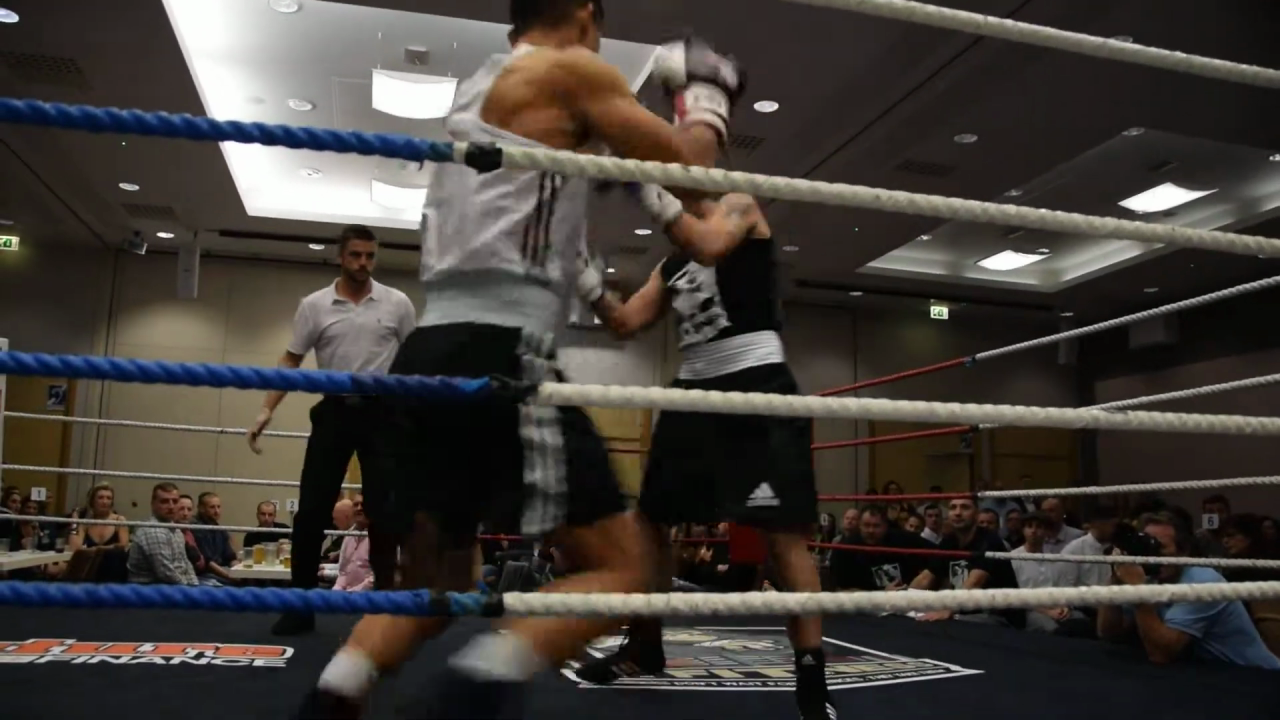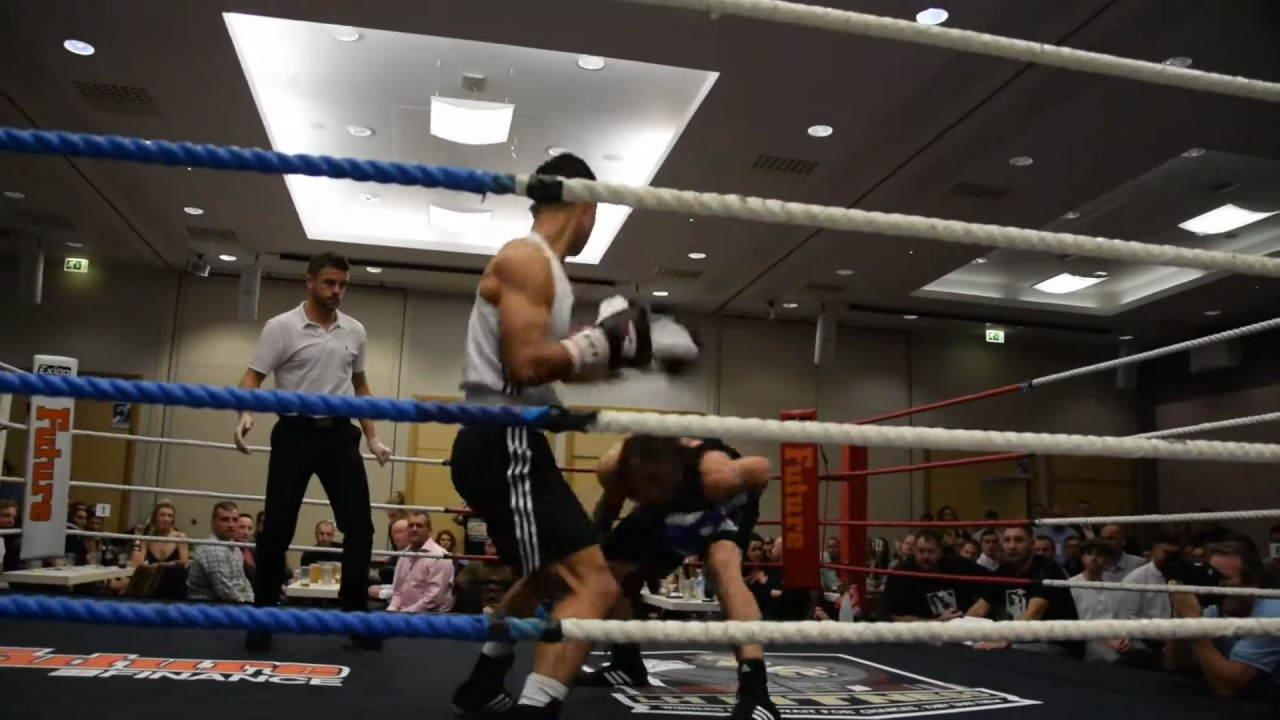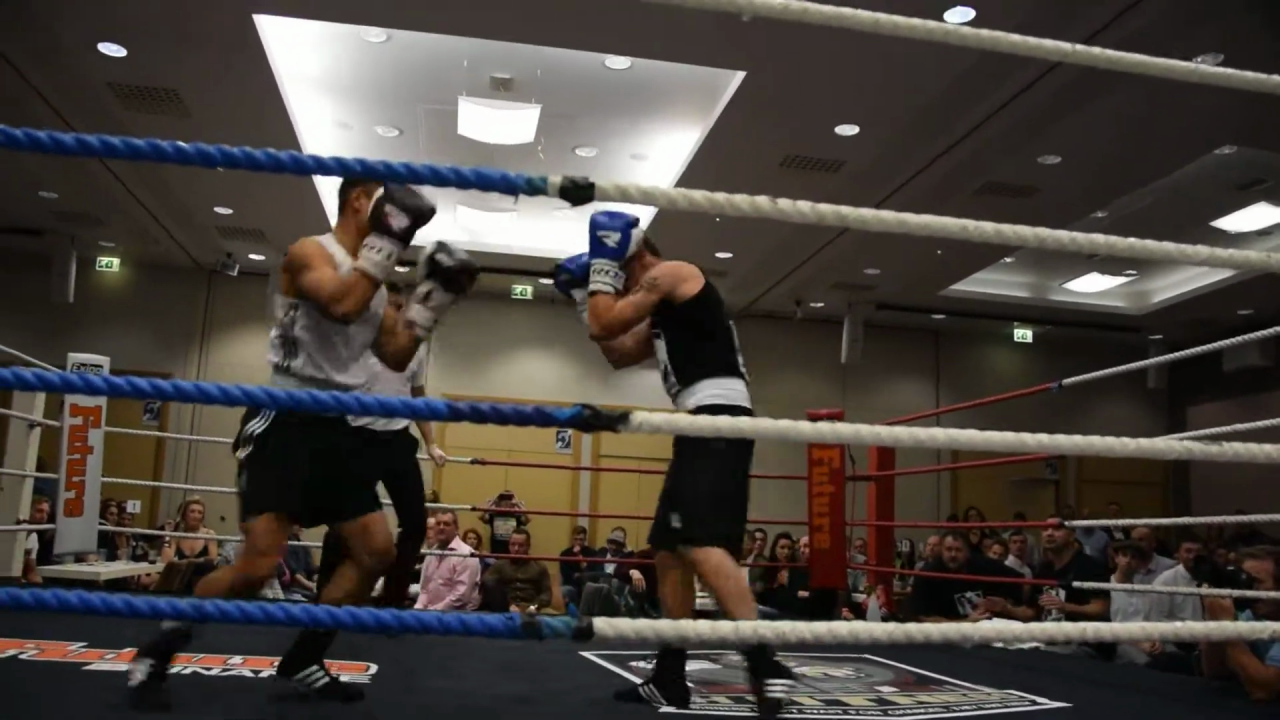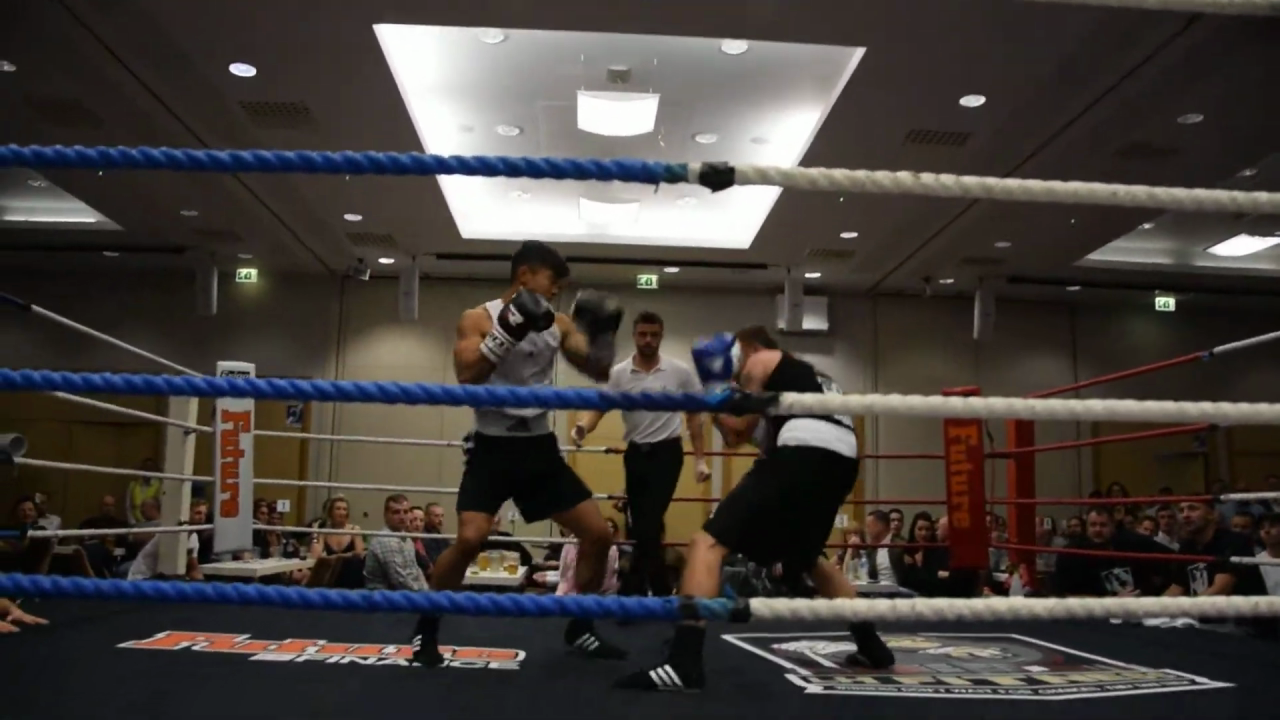
dt=1s
person 1, frame 1
left shoulder: (479, 94)
right shoulder: (569, 71)
right elbow: (690, 161)
right wrist: (706, 90)
left hip: (433, 362)
right hip: (504, 358)
left knee: (433, 581)
right knee: (619, 566)
person 1, frame 2
left shoulder: (542, 269)
right shoulder: (525, 258)
left elbow: (575, 363)
right elbow: (527, 367)
left wrist: (647, 343)
right wrist: (605, 337)
left hip: (500, 447)
right hip: (505, 445)
left knee: (546, 574)
right knee: (594, 587)
person 1, frame 3
left shoulder: (372, 278)
right shoulder: (310, 255)
left elbow: (397, 356)
right elbow: (343, 306)
left wrist: (436, 293)
right wrist: (388, 238)
left hip: (336, 427)
right hip: (288, 422)
left knee: (378, 548)
right knee: (259, 564)
left ankle: (304, 660)
right ankle: (157, 654)
person 1, frame 4
left shoulder: (558, 323)
right shoulder: (478, 318)
left elbow: (600, 373)
right elbow: (467, 377)
left wrist: (603, 334)
right wrist: (508, 331)
left hip: (539, 446)
right hip: (493, 446)
left knee: (598, 533)
right knee: (470, 538)
left ankle: (580, 629)
right ankle: (427, 632)
person 2, frame 1
left shoulder: (738, 208)
right shoulder: (668, 263)
left elbow: (707, 243)
right elbow: (627, 323)
left wrist: (652, 193)
right wrist: (584, 283)
left hip: (753, 380)
right hip: (692, 390)
left knee: (781, 530)
right knee: (651, 519)
right ankle: (643, 649)
person 2, frame 2
left shoulder: (716, 473)
right shoulder: (613, 467)
left elbow: (761, 467)
right elbow: (609, 507)
left wrist: (708, 516)
left hip: (723, 504)
left knee: (723, 562)
right knee: (609, 569)
right ankle: (628, 665)
person 2, frame 3
left shoulder: (669, 274)
right shoulder: (666, 312)
left elbow: (601, 324)
right elbow: (618, 354)
left wrist: (604, 262)
right wrist: (579, 289)
left hip: (716, 415)
right hip: (712, 422)
left knee: (702, 547)
right knee: (670, 551)
left ankle: (767, 668)
right ankle: (668, 677)
person 2, frame 4
left shoulder: (762, 360)
right shoulder: (808, 374)
left elbow: (735, 433)
left wrist: (715, 382)
left hip: (805, 455)
right hip: (842, 460)
left knee: (708, 544)
right knee: (806, 557)
left ankle: (685, 662)
right ankle: (870, 645)
person 3, frame 1
left shoulder: (397, 303)
right shoulder: (314, 305)
right elbow: (291, 360)
right wrist: (268, 409)
left hip: (379, 411)
right hip: (333, 411)
left knee: (380, 507)
right knee: (311, 511)
right ankle: (301, 605)
person 3, frame 2
left shoulder: (355, 332)
right shoulder: (281, 327)
right elbow: (253, 378)
left wrist: (372, 436)
right wrist: (246, 415)
left hip: (340, 435)
right hip: (295, 434)
left knee: (360, 526)
right knee: (277, 529)
left ankle: (354, 617)
person 3, frame 3
left shoulder: (415, 349)
left wrist: (431, 444)
left hip: (400, 442)
right hip: (361, 441)
left knee: (415, 522)
left ankle: (393, 598)
person 3, frame 4
left shoulder: (680, 372)
right shoulder: (618, 374)
left elbow: (694, 417)
right elbow: (598, 409)
left wrist: (700, 459)
right wrist: (583, 427)
left hip: (666, 454)
right hip: (636, 455)
left knee: (649, 524)
right knee: (642, 527)
left ankle: (632, 594)
right ankle: (662, 593)
